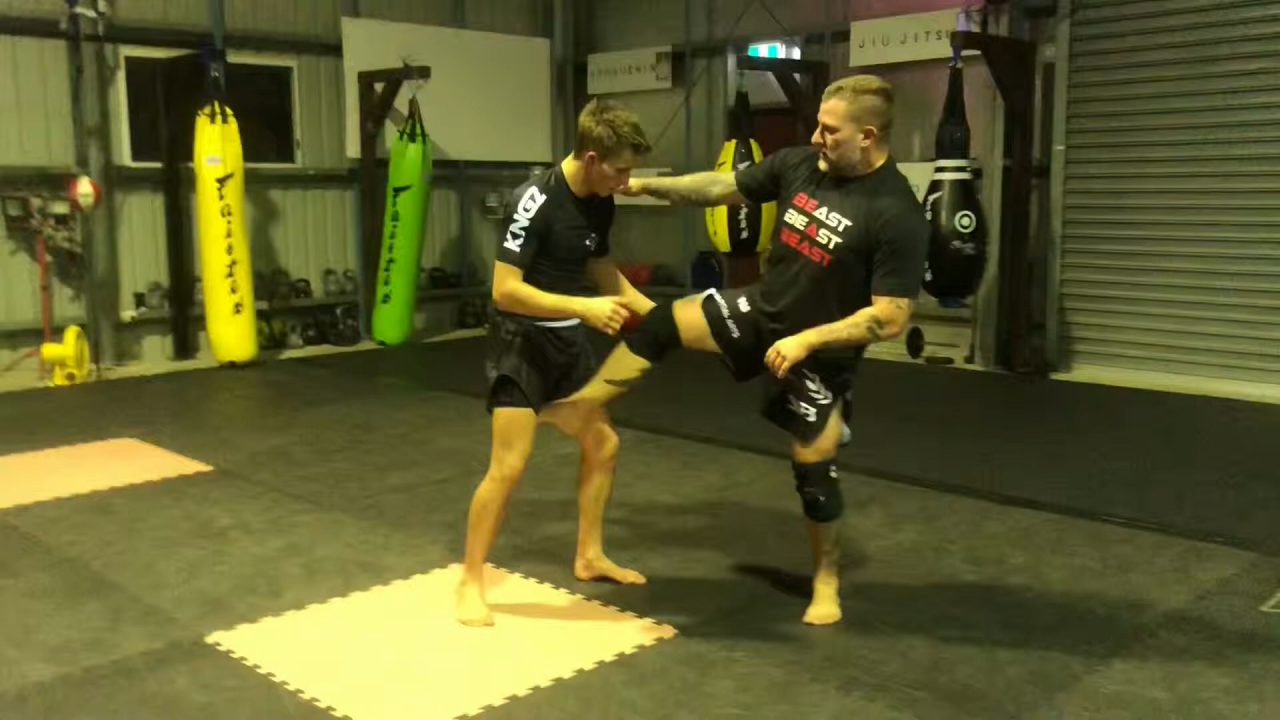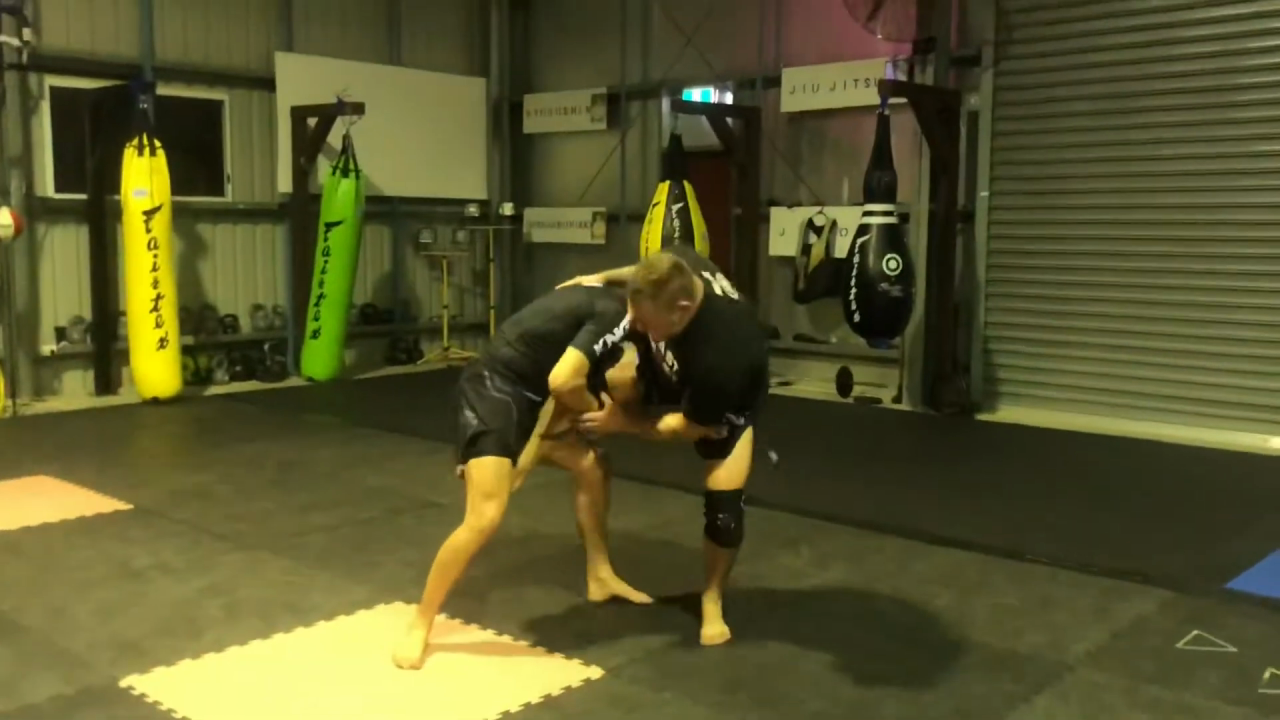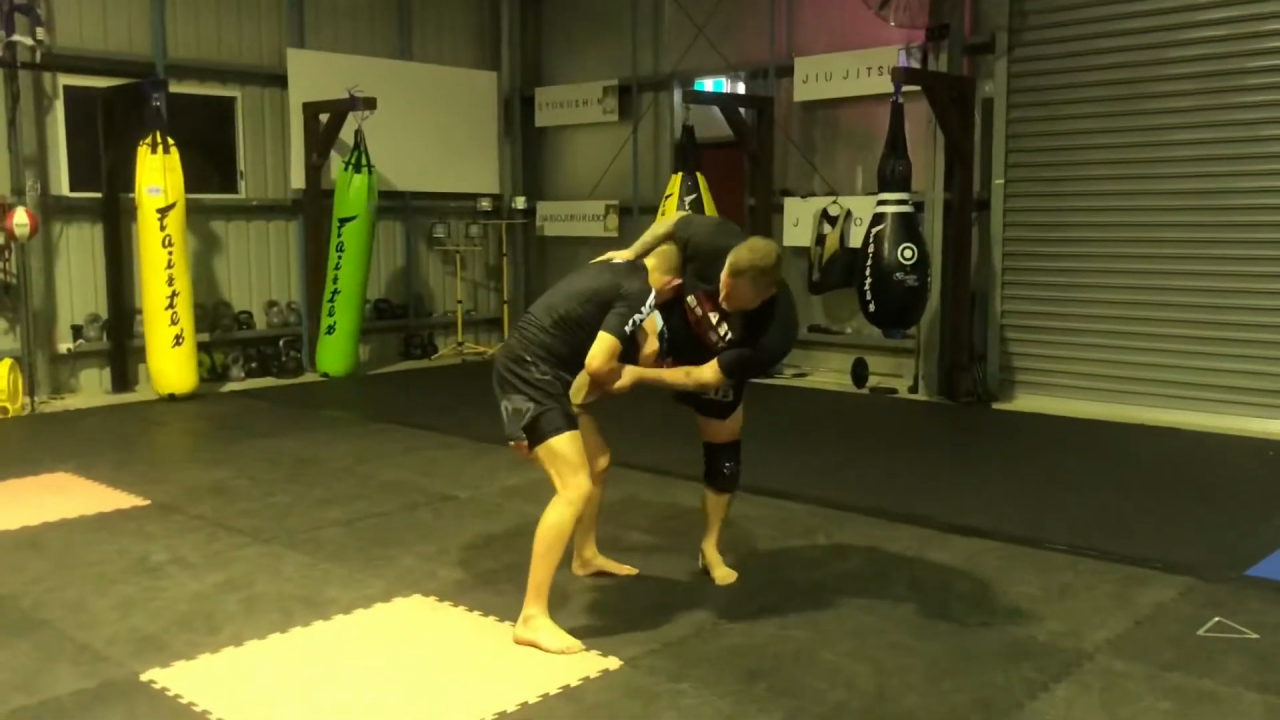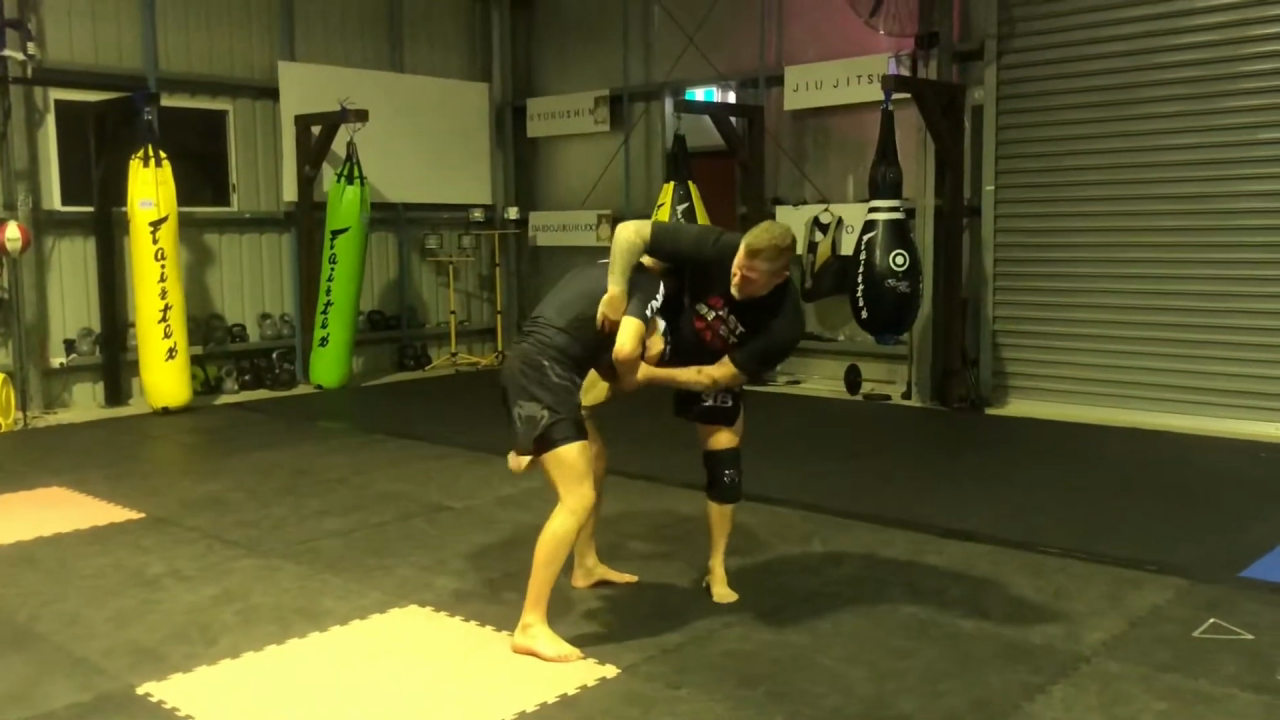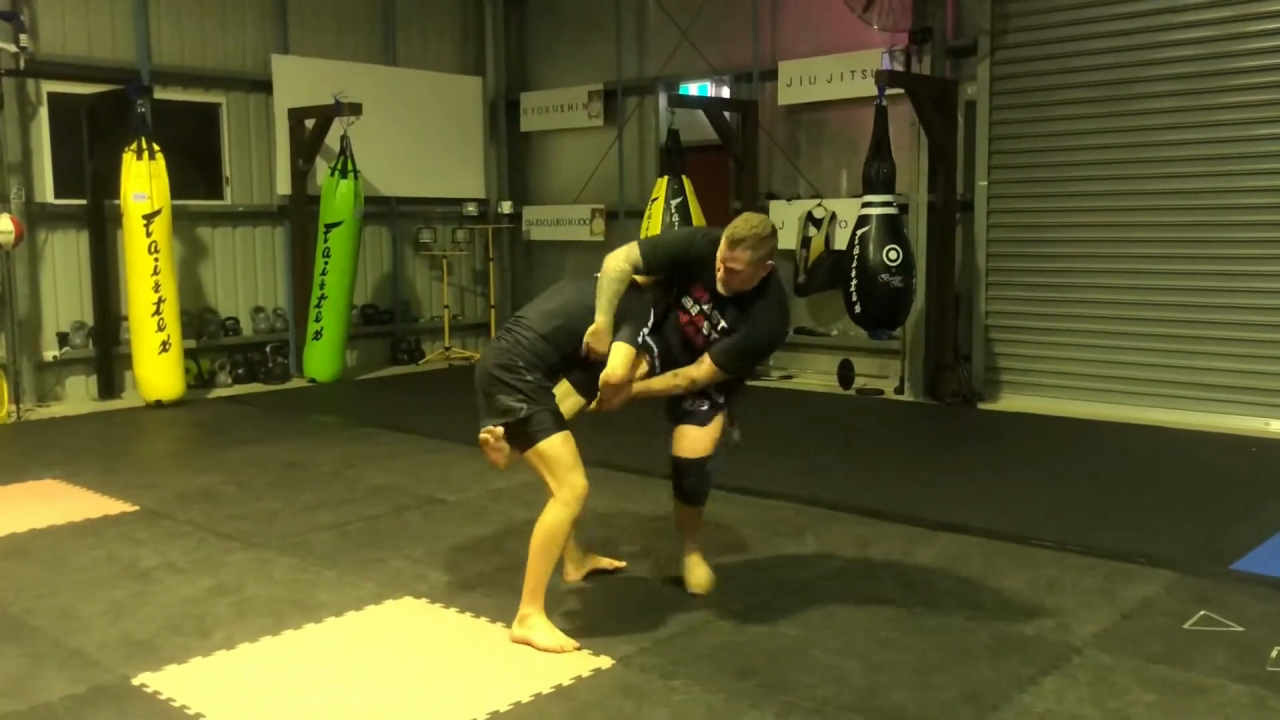
dt=1s
person 1, frame 1
left shoulder: (600, 202)
right shoulder: (535, 201)
right elbow: (504, 291)
left wrist: (651, 310)
right wrist: (585, 307)
left hip: (569, 339)
right hip: (523, 341)
left knee: (602, 448)
right knee: (509, 466)
left ankle: (589, 556)
right ankle: (470, 579)
person 1, frame 2
left shoulder: (604, 300)
right shoulder: (616, 315)
right elbow: (563, 381)
right wrist: (597, 407)
left hip: (528, 394)
right hip: (494, 390)
left knee: (593, 467)
right knee: (485, 518)
left ankle: (601, 578)
right ankle: (419, 626)
person 1, frame 3
left shoulder: (617, 268)
right shoulder: (640, 292)
right elbow: (598, 364)
right wrist: (618, 380)
left hip: (530, 367)
right hip: (530, 373)
left knee: (596, 461)
right knee: (575, 489)
left ankle: (586, 556)
right ankle: (532, 618)
person 1, frame 4
left shoulder: (605, 268)
right shoulder: (651, 284)
right elbow: (624, 351)
right wrist: (630, 379)
left hip: (526, 365)
right hip: (543, 375)
left knee: (591, 465)
right knee: (577, 500)
left ankle: (586, 565)
right ankle: (531, 626)
person 1, frame 5
left shoulder: (600, 286)
right shoulder: (643, 305)
right elbow: (614, 375)
left hip: (501, 363)
right hip: (514, 374)
left knee: (566, 463)
right knee: (571, 487)
left ankle: (576, 558)
right ankle: (528, 617)
person 2, frame 1
left shoulder: (897, 217)
right shoulder: (801, 165)
left elbow: (889, 318)
right elbow: (722, 186)
left wrist: (805, 341)
right wrist: (647, 184)
left hip: (819, 353)
right hip: (760, 312)
left knee: (812, 468)
right knee: (661, 321)
left ankle: (826, 581)
right ankle: (581, 404)
person 2, frame 2
left shoulder: (721, 353)
right shoulder: (677, 274)
left elbow: (691, 427)
left wrist: (623, 422)
right wrist: (604, 277)
left hip: (725, 405)
right hip: (673, 375)
left knee: (725, 500)
left ankle: (712, 603)
person 2, frame 3
left shoulder: (776, 331)
right shoulder: (712, 240)
left elbow: (705, 378)
right elbow: (669, 224)
left wrist: (639, 375)
right wrist: (631, 254)
left hip: (716, 365)
right hip: (669, 321)
left knee: (724, 455)
left ankle: (710, 549)
person 2, frame 4
left shoulder: (785, 323)
right shoulder: (713, 246)
left elbow: (716, 377)
right elbow: (629, 231)
left wrist: (650, 374)
right wrist: (616, 292)
left hip: (713, 371)
left knee: (725, 467)
left ankle: (716, 568)
person 2, frame 5
left shoulder: (767, 319)
right shoulder: (701, 244)
left elbow: (696, 379)
right elbow: (622, 260)
left wrist: (628, 392)
right wrist: (603, 322)
left hip: (705, 385)
right hip: (661, 347)
left knee: (691, 463)
left ankle: (691, 550)
